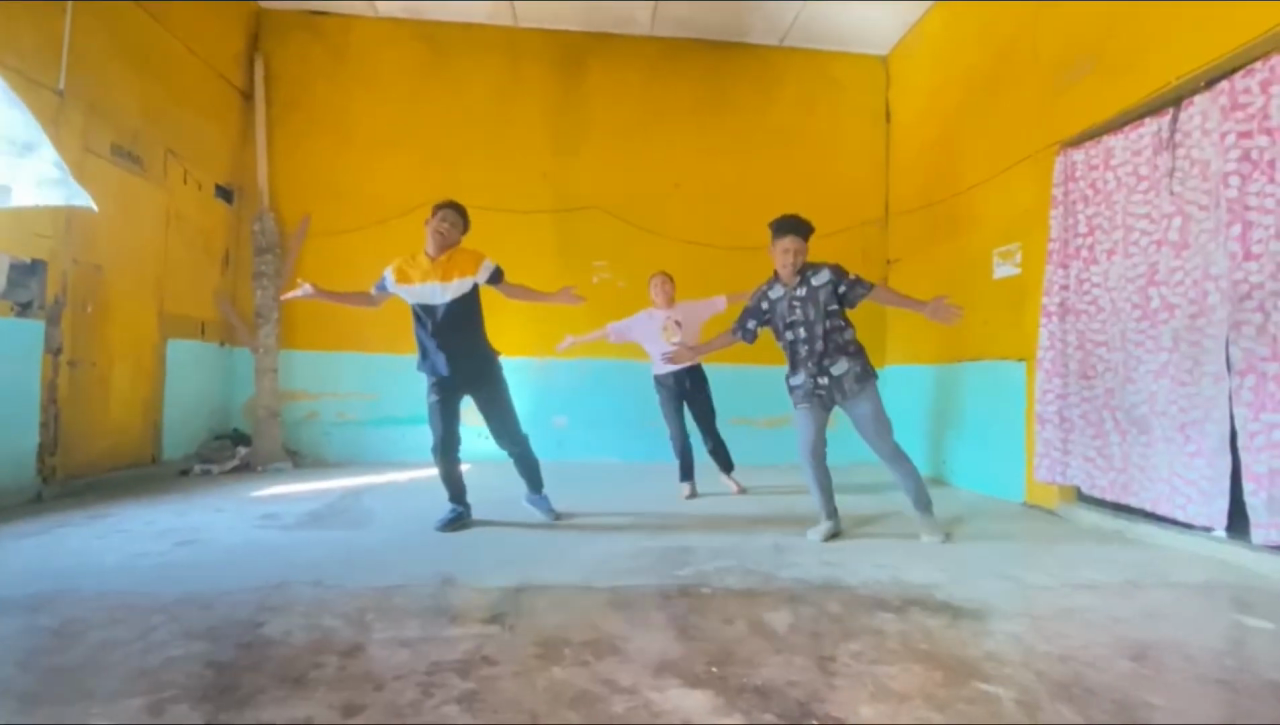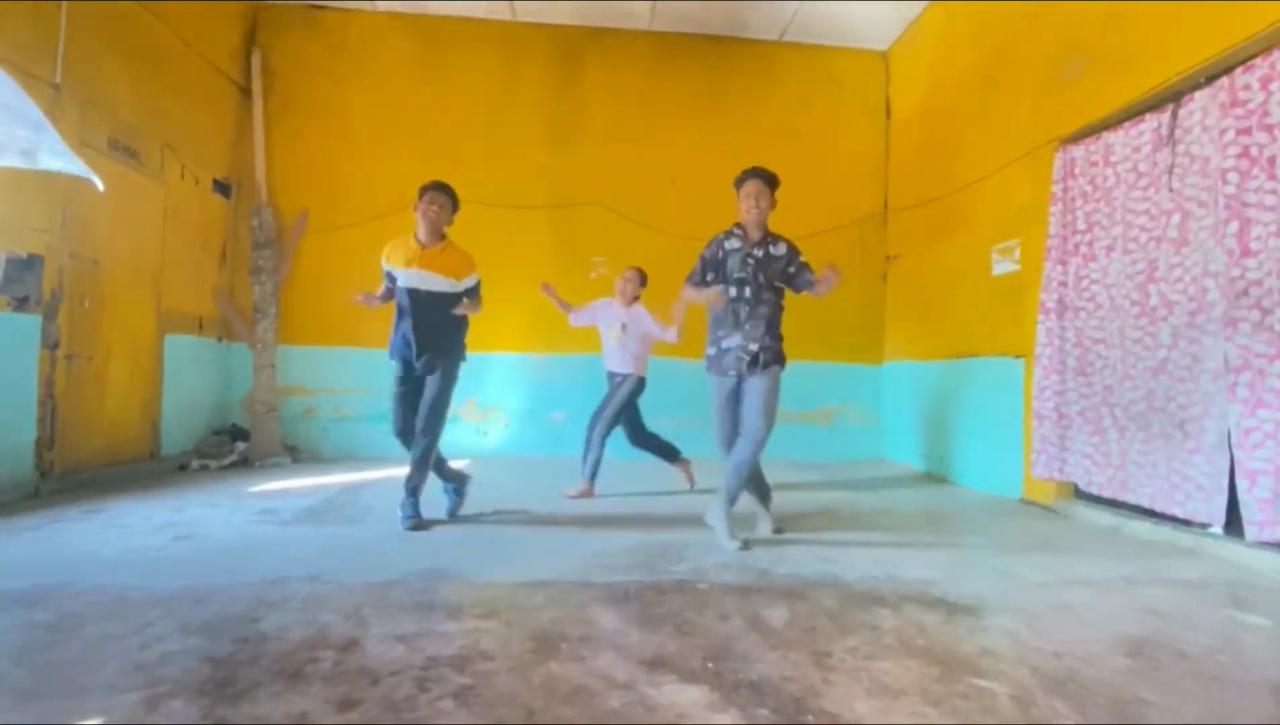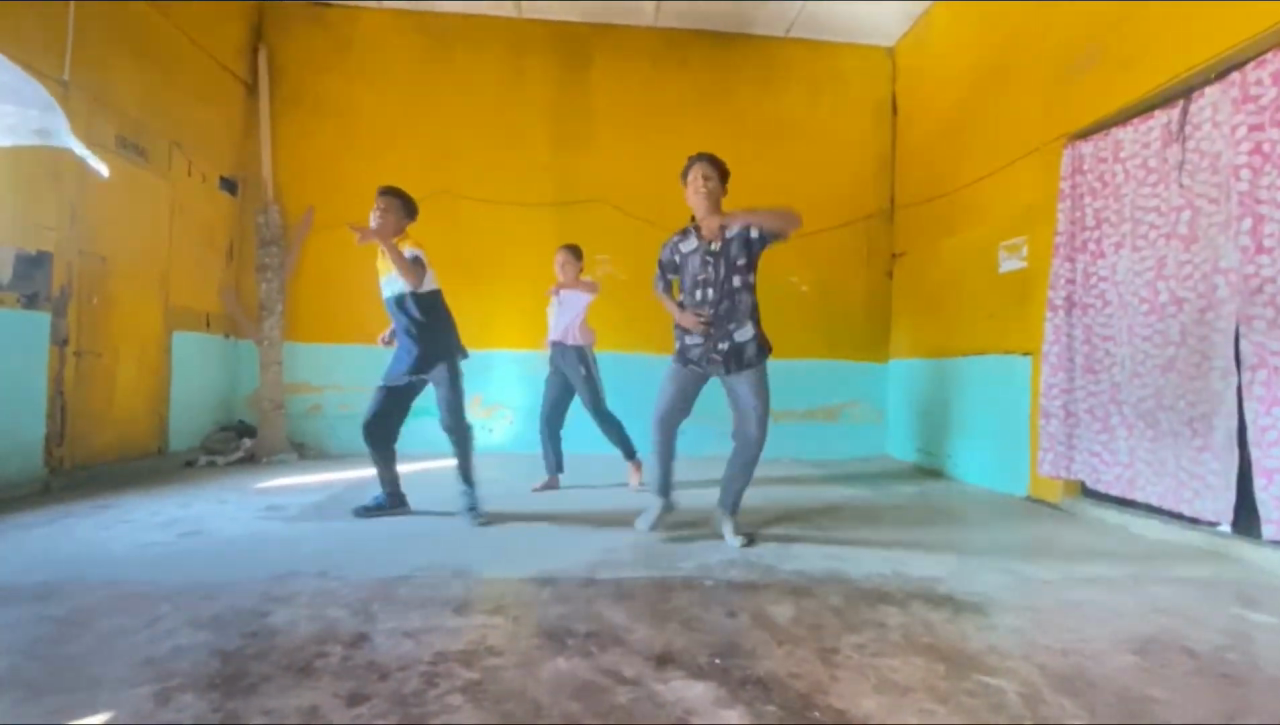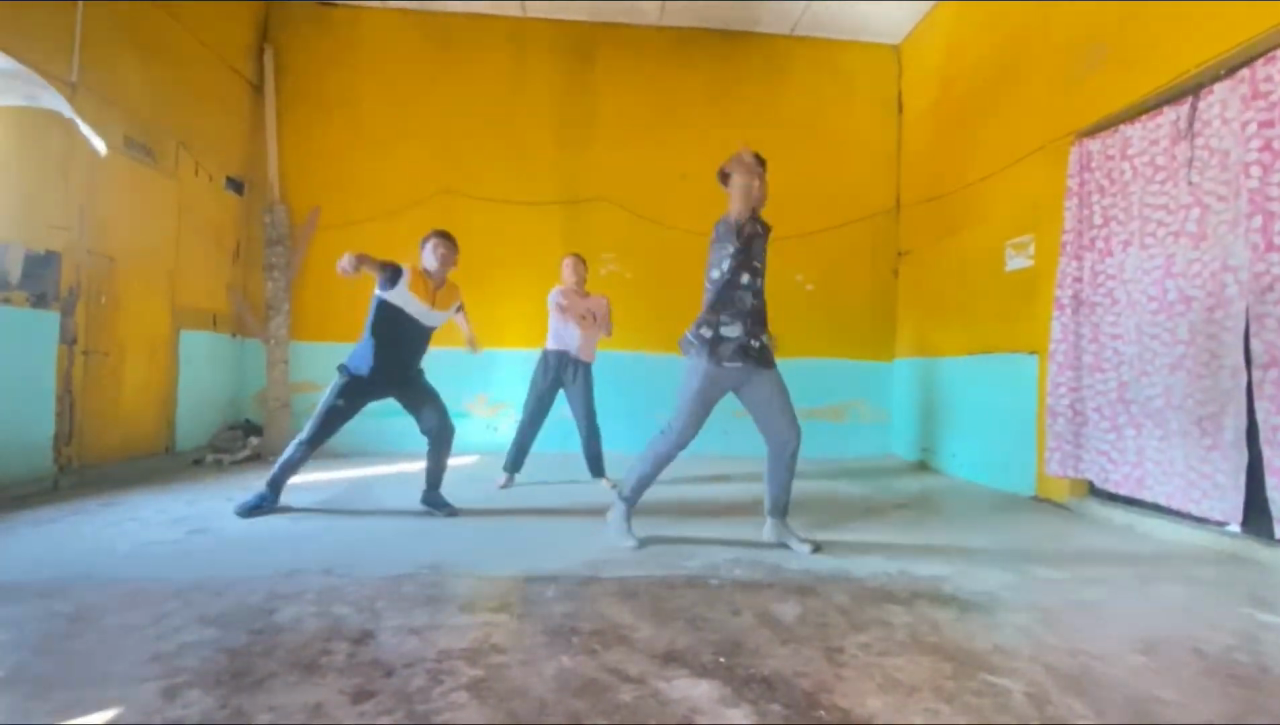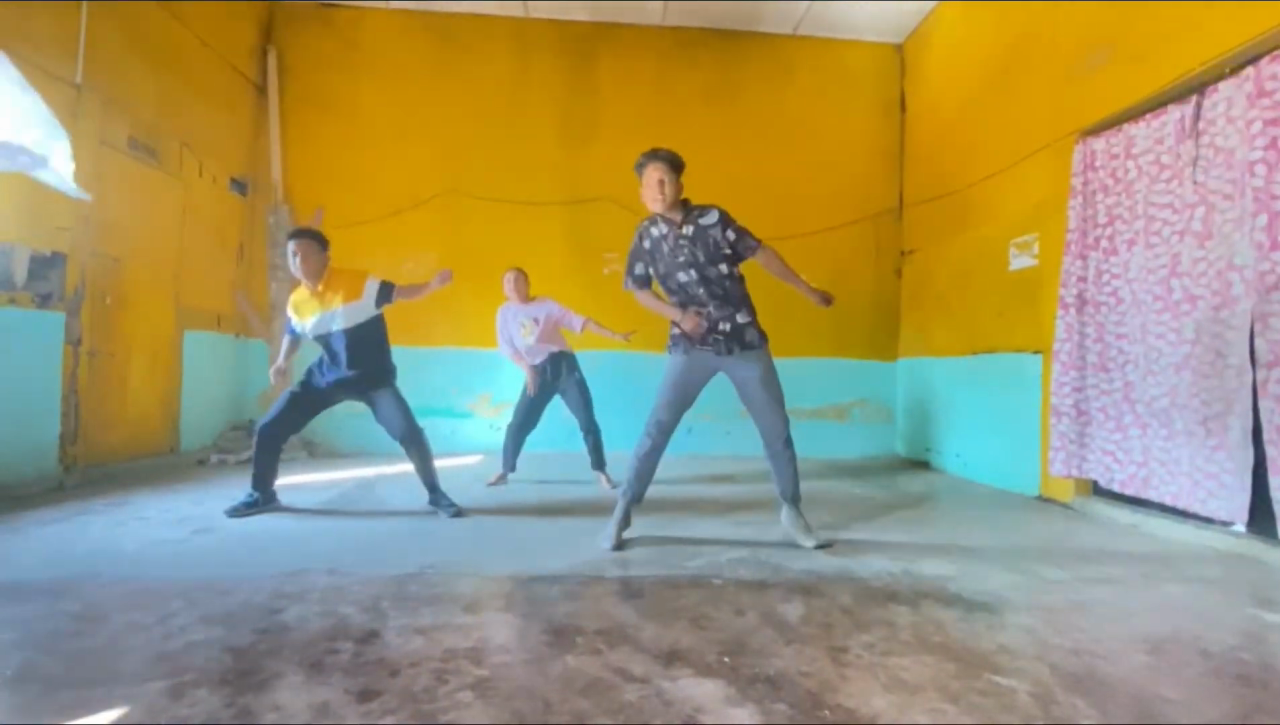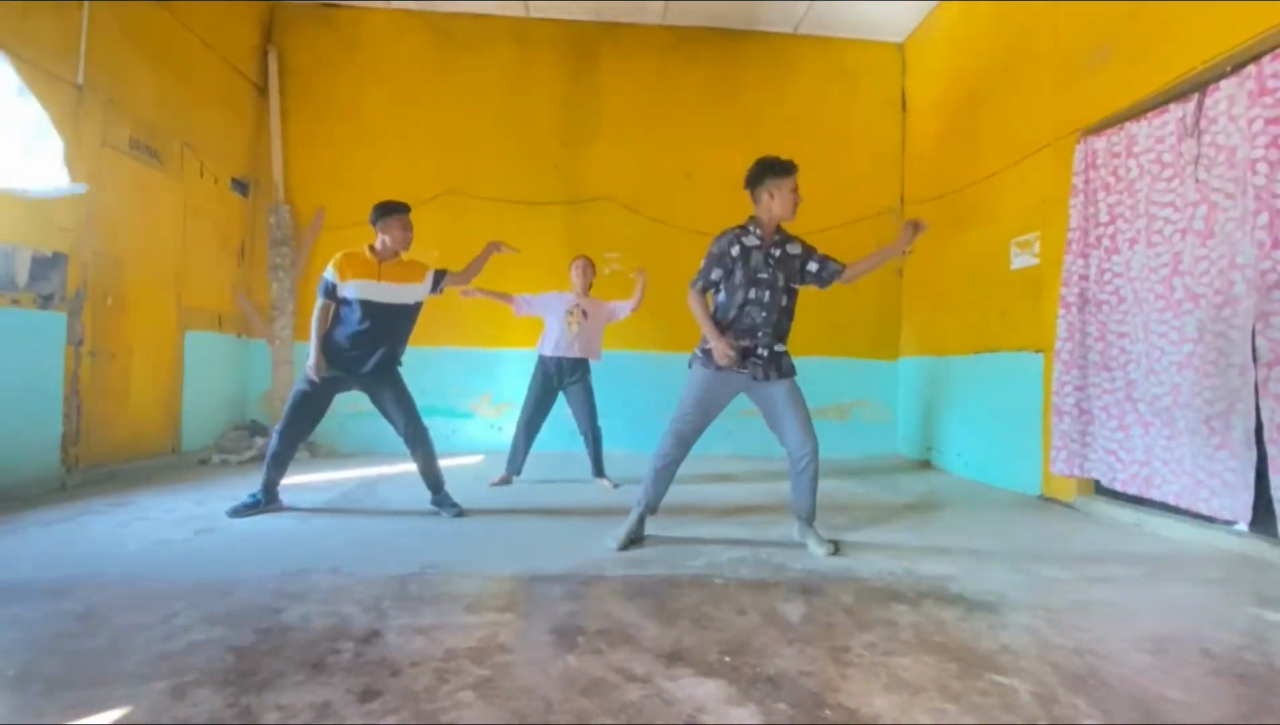
dt=0.7s
person 1, frame 1
left shoulder: (828, 275)
right shoulder: (765, 296)
left elbow: (870, 291)
right elbow: (740, 331)
left wrist: (924, 307)
right wrist: (696, 350)
left hip: (850, 375)
right hip: (807, 385)
left knee: (885, 447)
right knee: (811, 450)
left ankle: (925, 514)
right ankle: (829, 519)
person 1, frame 2
left shoulder: (783, 250)
right shoulder: (720, 246)
left elbow: (811, 288)
right elbow: (688, 290)
left wrist: (829, 282)
right wrist: (706, 294)
left hip: (764, 355)
right hip: (725, 353)
left knee: (755, 433)
right knee: (727, 436)
left ankle: (721, 510)
right ankle: (761, 500)
person 1, frame 3
left shoulder: (743, 230)
right shoulder: (674, 246)
left elbow: (792, 222)
right elbow: (660, 287)
left wrist: (742, 219)
right wrist: (677, 313)
left hip: (741, 347)
right hip: (694, 347)
left knee: (750, 435)
right knee: (664, 419)
left ankle: (727, 512)
right ankle: (661, 497)
person 1, frame 4
left shoulder: (757, 231)
right shoulder: (733, 224)
right elbow: (736, 212)
right wrist: (740, 180)
left hip: (754, 353)
right hip: (715, 350)
left knee: (787, 436)
right knee: (679, 434)
left ankle: (776, 522)
right ankle: (623, 506)
person 1, frame 5
left shoulder: (713, 218)
right shoulder: (647, 236)
left elbow: (757, 251)
right elbow: (638, 288)
left wrist: (807, 290)
right wrist: (677, 315)
left hip: (744, 339)
right hip: (692, 345)
left knee: (776, 427)
right knee: (658, 426)
left ankle: (791, 511)
right ankle: (623, 510)
person 1, frame 6
left shoulder: (796, 249)
right shoulder: (732, 242)
left elbow: (841, 275)
right elbow: (695, 293)
left wrist: (896, 246)
right wrist: (714, 339)
left hip: (772, 365)
right hip: (720, 361)
left knee: (805, 447)
right knee: (676, 439)
left ankle: (804, 525)
right ankle: (638, 518)
person 2, frame 1
left shoulder: (474, 261)
right shoulder: (401, 269)
left elbow: (508, 288)
right elbow: (371, 298)
left wrist: (552, 297)
right wrist: (319, 294)
left hip: (479, 364)
right hip: (439, 370)
left knee: (510, 433)
right knee: (443, 441)
left ankle: (536, 492)
right ankle: (459, 506)
person 2, frame 2
left shoulder: (461, 260)
right shoulder: (394, 250)
left elbow: (475, 302)
left wrist: (468, 307)
right wrist: (374, 299)
left hip: (444, 356)
right hip: (406, 353)
left knee: (427, 426)
right knee: (403, 427)
left ankle: (411, 500)
right ankle: (453, 479)
person 2, frame 3
left shoulder: (409, 250)
right shoulder: (387, 258)
left elbow: (415, 282)
left wrist: (388, 246)
right wrist: (392, 328)
left hip: (439, 354)
right hip: (406, 358)
left knee: (454, 422)
right knee: (375, 426)
left ankle: (468, 489)
right ankle: (391, 496)
person 2, frame 4
left shoulder: (451, 294)
right shoulder: (401, 275)
right elbow: (357, 263)
left wrist: (468, 333)
right wrist: (352, 263)
left hip: (406, 375)
right hip: (364, 372)
left knee: (442, 428)
right knee: (313, 434)
left ankle: (432, 493)
right ankle: (271, 491)
person 2, frame 5
left shoulder: (357, 282)
right shoulder: (296, 303)
left elbow: (399, 294)
right elbow: (292, 335)
left wrist: (431, 285)
right wrist: (282, 362)
left hip: (373, 380)
right hip: (326, 379)
left knee: (408, 432)
right knee: (268, 428)
left ankle: (435, 492)
right ankle: (263, 493)
person 2, frame 6
left shoulder: (418, 272)
right shoulder: (344, 263)
left elbow: (462, 279)
right elbow: (321, 308)
left wrist: (488, 251)
right wrist: (315, 351)
left hip: (381, 368)
right hip: (333, 362)
left knee: (414, 430)
right knee: (290, 427)
left ankle: (439, 493)
right ankle: (267, 494)
person 3, frame 1
left shoulder: (691, 308)
right shoulder: (642, 319)
left elbow: (723, 301)
right elbow: (610, 331)
right wrist: (575, 339)
left hip: (694, 375)
right hip: (665, 380)
left knee: (708, 429)
right knee: (678, 433)
left ankle: (728, 475)
right ankle: (688, 481)
person 3, frame 2
left shoulder: (640, 315)
right shoulder: (604, 306)
left elbow: (670, 335)
right elbow: (573, 315)
left wrist: (677, 318)
right wrist: (552, 295)
left hip: (630, 379)
right hip: (614, 377)
left knee: (597, 426)
right knee: (637, 434)
left ankle: (588, 484)
right ankle: (681, 462)
person 3, frame 3
left shoulder: (580, 288)
right shoulder: (558, 293)
left elbow: (595, 288)
left wrist: (564, 285)
right wrist: (552, 338)
left hip: (577, 356)
right hip: (559, 358)
left knee: (598, 412)
right knee: (548, 418)
left ankle: (633, 462)
right ankle: (552, 475)
person 3, frame 4
left shoulder: (597, 301)
right shoulder: (558, 294)
left elbow: (607, 333)
right elbow: (557, 309)
left wrist: (606, 310)
right wrist: (564, 311)
left hip: (580, 366)
right hip: (553, 360)
left knee: (588, 422)
right knee: (530, 419)
left ankle: (599, 474)
right ankle: (510, 471)
person 3, frame 5
left shoulder: (546, 305)
right shoulder: (504, 313)
left elbow: (581, 322)
right elbow: (507, 347)
left wrist: (615, 336)
right wrist: (527, 370)
left hip: (563, 366)
right hip: (536, 373)
left knee: (587, 421)
right knee: (518, 425)
left ankle: (600, 471)
right ankle: (504, 471)
person 3, frame 6
left shoulder: (601, 307)
right shoulder: (552, 299)
left elbow: (632, 306)
right elbow: (515, 301)
left wrist: (640, 283)
right wrist: (481, 292)
left hip: (578, 369)
right hip: (548, 365)
left knee: (589, 425)
right knee: (527, 422)
left ankle: (599, 474)
right ankle: (509, 473)
